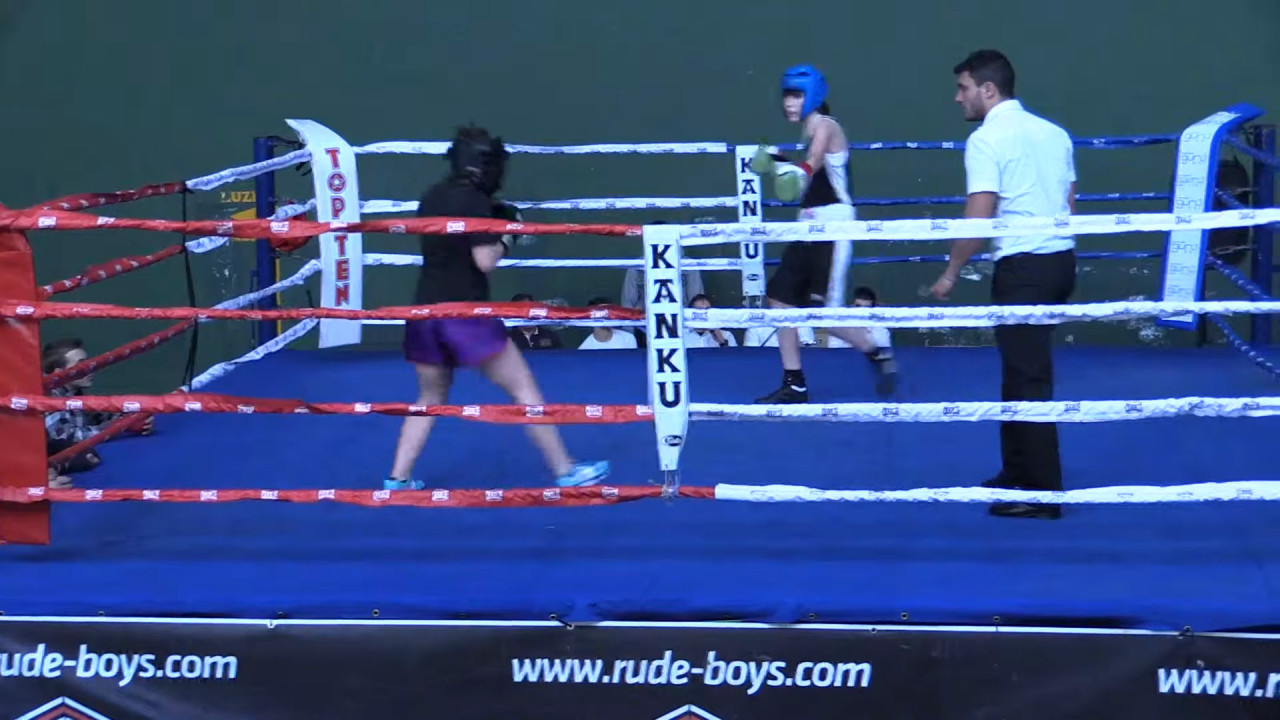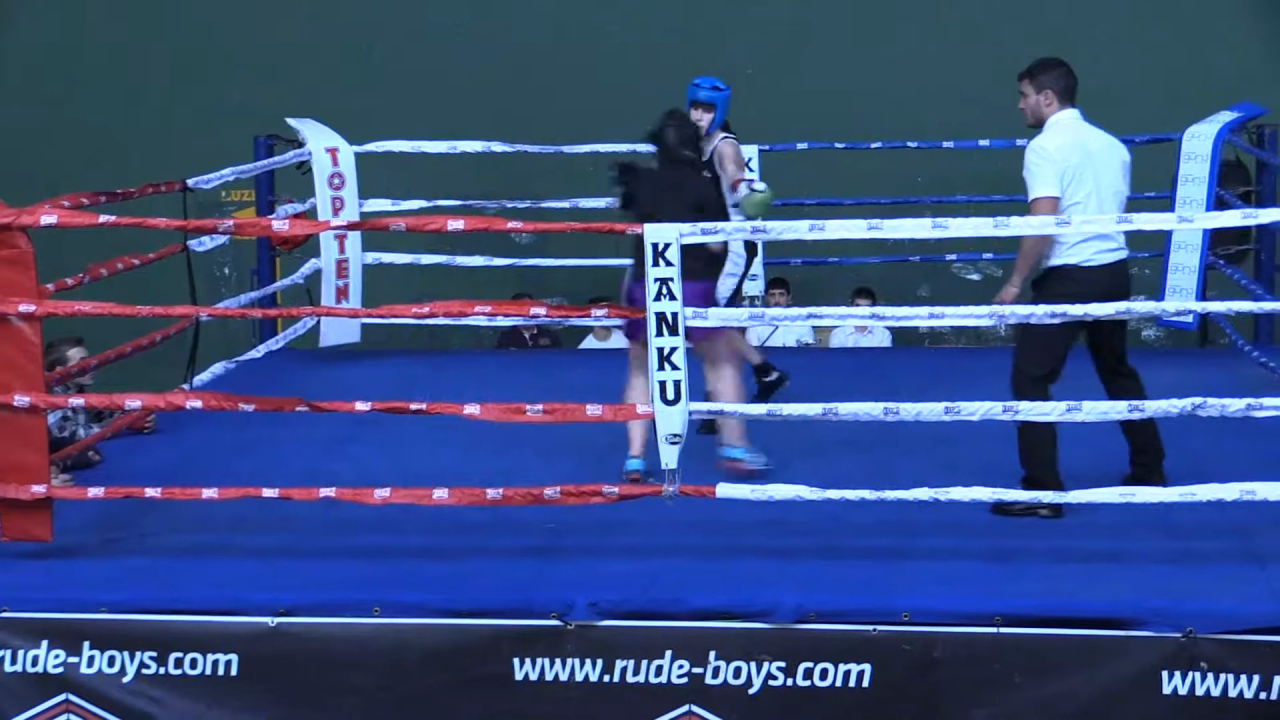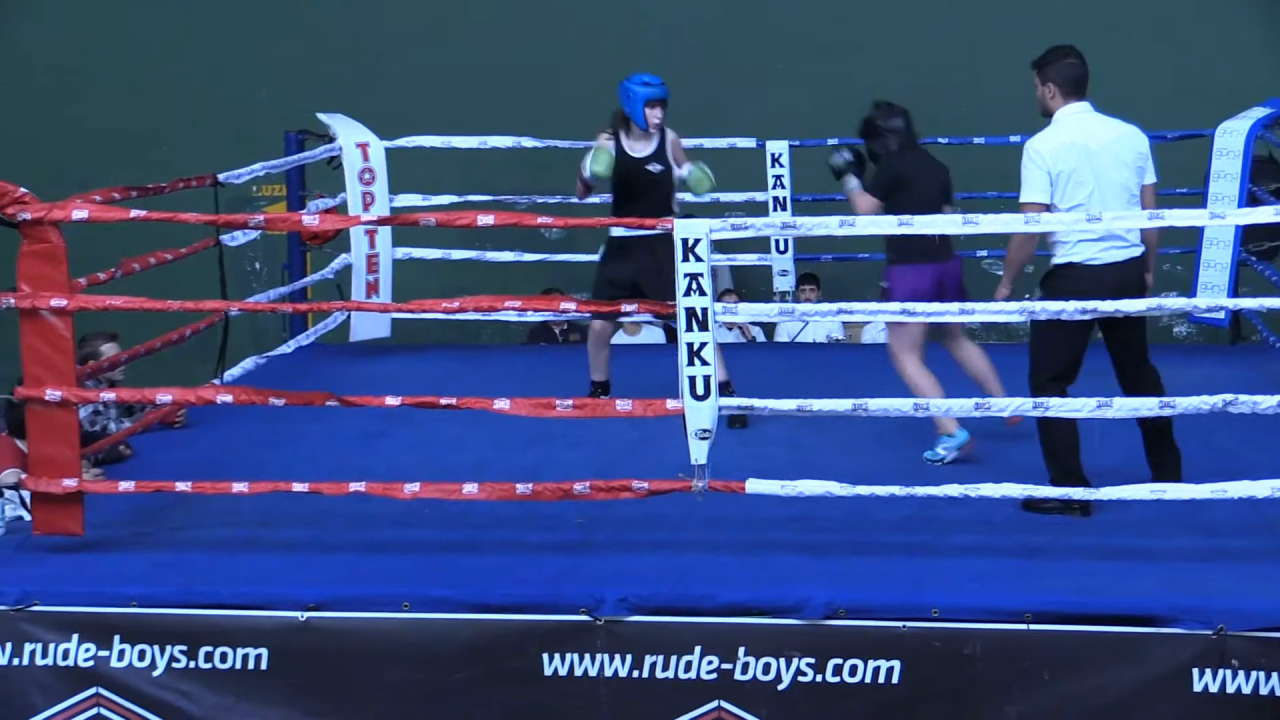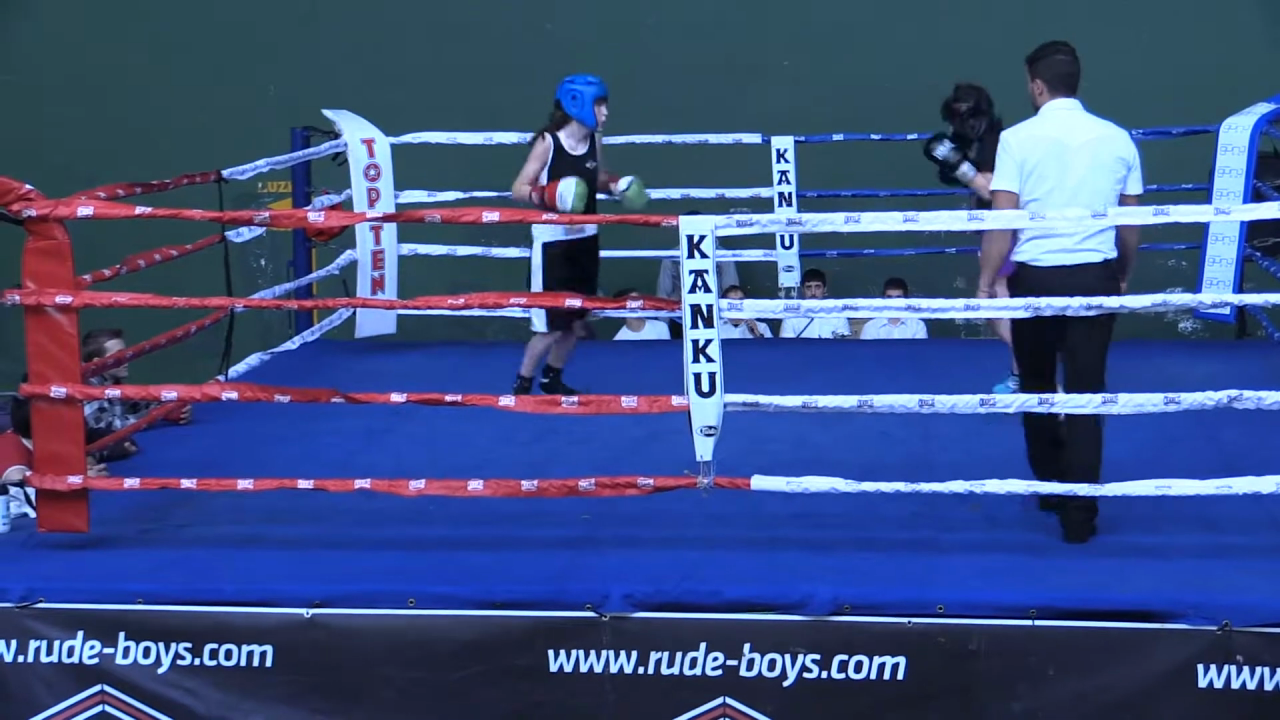
dt=0.5s
person 1, frame 1
left shoulder: (987, 138)
right shoulder: (1054, 132)
left elbow: (979, 217)
right elbow: (1069, 205)
left wrist: (951, 272)
left hip: (1023, 268)
right hip: (1059, 261)
left knee: (1029, 377)
right knee: (1023, 371)
left ankle: (1043, 492)
right ankle: (1019, 472)
person 1, frame 2
left shoulder: (1044, 146)
right shoulder: (1113, 145)
left wrist: (1015, 282)
left hip: (1069, 278)
right hip: (1114, 273)
left knee: (1029, 380)
right knee: (1119, 373)
left ankle: (1042, 489)
right ankle: (1149, 471)
person 1, frame 3
left shoulder: (1044, 145)
right shoulder: (1131, 135)
left elbow: (1030, 227)
right elbow: (1151, 213)
left wrist: (1007, 283)
right wrist: (1148, 268)
left hip: (1075, 278)
right hip: (1127, 272)
left knee: (1048, 384)
right knee: (1139, 374)
left ankle: (1070, 491)
right ankle: (1168, 472)
person 1, frame 4
left shoulder: (1018, 138)
right shoulder: (1118, 139)
left elbow: (1002, 220)
right elbow: (1129, 223)
left wrist: (986, 283)
right wrist: (1122, 275)
left hip: (1036, 278)
right hip: (1094, 279)
left knee: (1036, 388)
right knee: (1085, 395)
left ankle: (1051, 488)
right ankle: (1078, 514)
person 2, frame 1
left shoulder: (433, 197)
right shoulder: (477, 203)
right elbow: (485, 262)
right wrist: (505, 235)
left hip: (426, 310)
left knee: (432, 401)
right knee: (525, 391)
left ankle: (398, 478)
right ankle: (566, 471)
person 2, frame 2
left shoulder: (639, 178)
right shoulder: (702, 184)
left elbow: (626, 216)
right elbow: (717, 243)
left hip: (645, 288)
right hip: (692, 288)
left knee: (640, 375)
right knee: (722, 364)
left ankle: (635, 459)
right ankle: (734, 446)
person 2, frame 3
left shoulder: (892, 166)
right shoulder: (937, 168)
left elbow: (865, 209)
left wrist: (848, 174)
left hip: (909, 271)
right hip: (945, 266)
left knee: (906, 359)
right knee: (959, 343)
left ankle: (952, 433)
person 2, frame 4
left shoulder: (995, 143)
right shoulder: (984, 141)
left elbow: (989, 190)
right elbow: (982, 188)
left wrist: (957, 163)
right wrist: (950, 163)
left knee: (1007, 318)
right knee: (1001, 314)
right ankle: (1023, 377)
person 3, frame 1
left shoulder: (824, 126)
right shoulder: (811, 130)
left elbow: (813, 162)
left wrist: (799, 174)
right wrist: (780, 168)
left hip: (833, 228)
right knee: (779, 304)
left ankle: (879, 357)
right ankle: (794, 384)
person 3, frame 2
left shoulder: (725, 145)
right shoulder: (704, 144)
left elbow: (735, 178)
left wrist: (746, 188)
left hip: (733, 243)
right ankle: (769, 374)
person 3, frame 3
left shoulder: (668, 139)
right shoulder: (609, 141)
left elbow: (685, 171)
right elbow: (582, 193)
left wrist: (693, 177)
right wrist: (588, 175)
left hip: (666, 241)
right hip: (623, 243)
right knee: (600, 325)
left ankle: (727, 393)
right ankle: (599, 391)
person 3, frame 4
left shoulder: (595, 139)
right shoulder: (547, 143)
right elbow: (518, 189)
left wrist: (619, 187)
right wrist: (547, 197)
left hip: (585, 239)
right hip: (552, 242)
left knee: (576, 321)
right knee: (549, 329)
left ankle: (552, 378)
right ankle: (522, 384)
